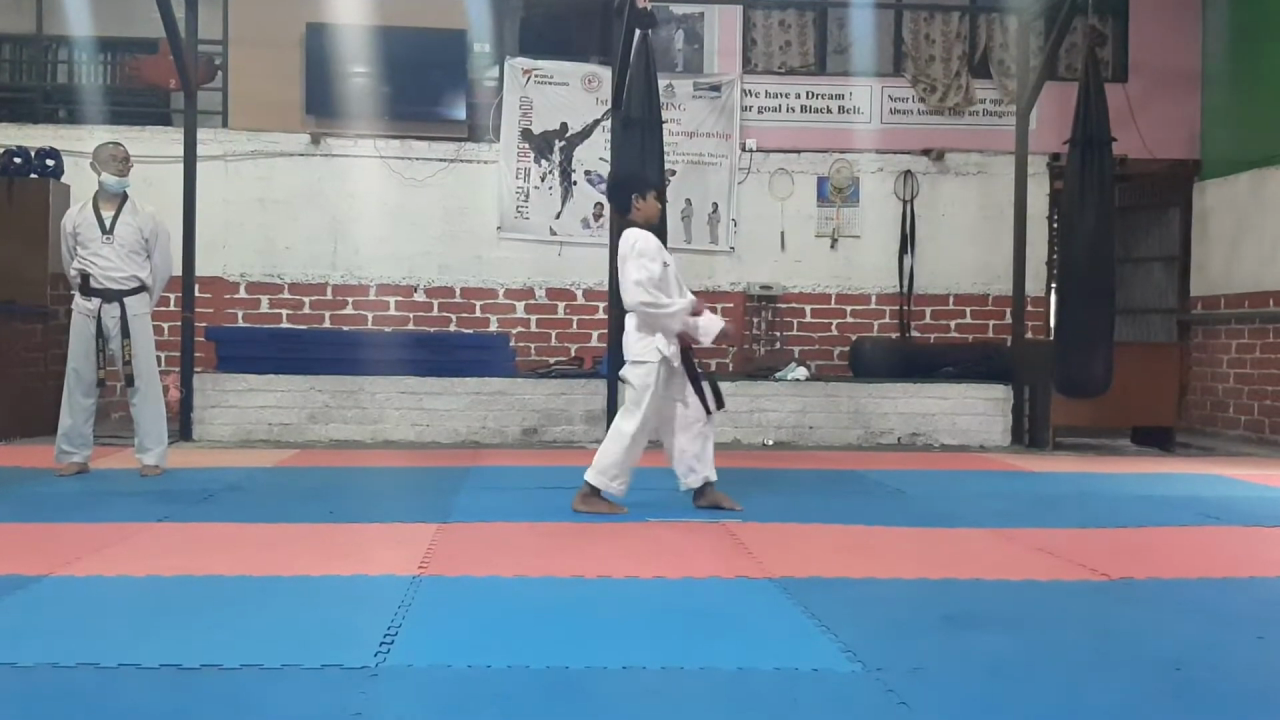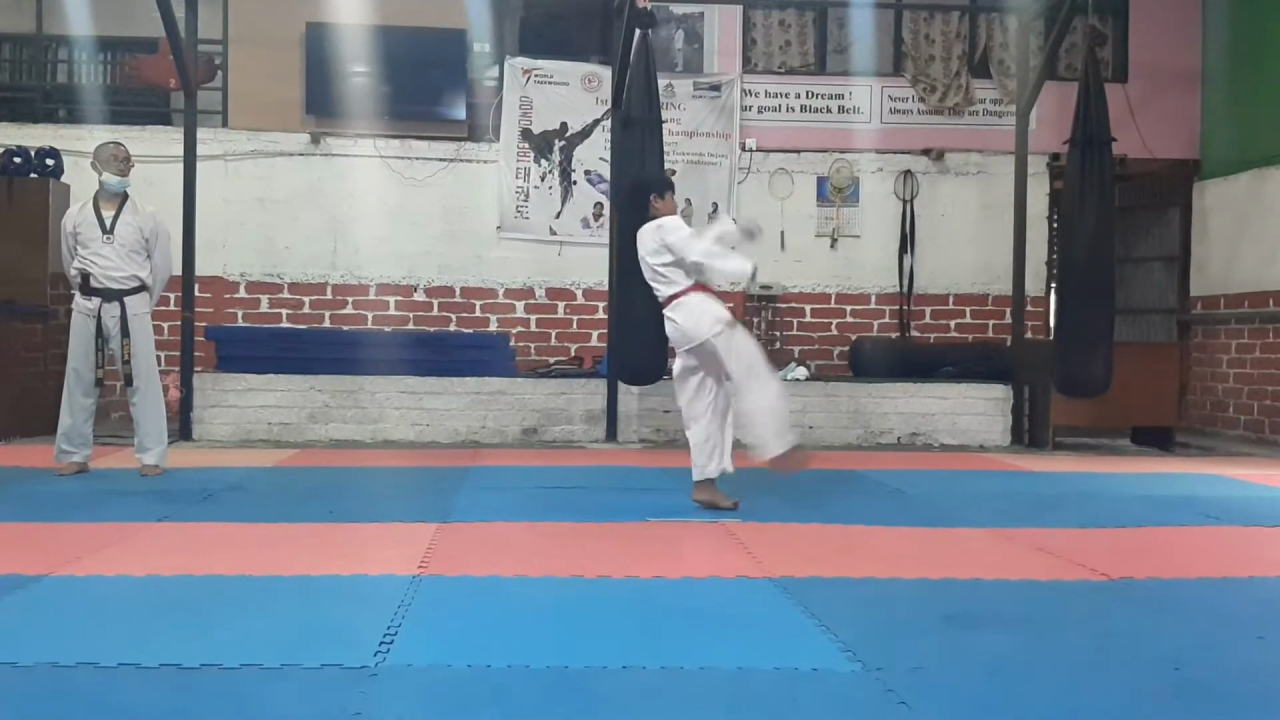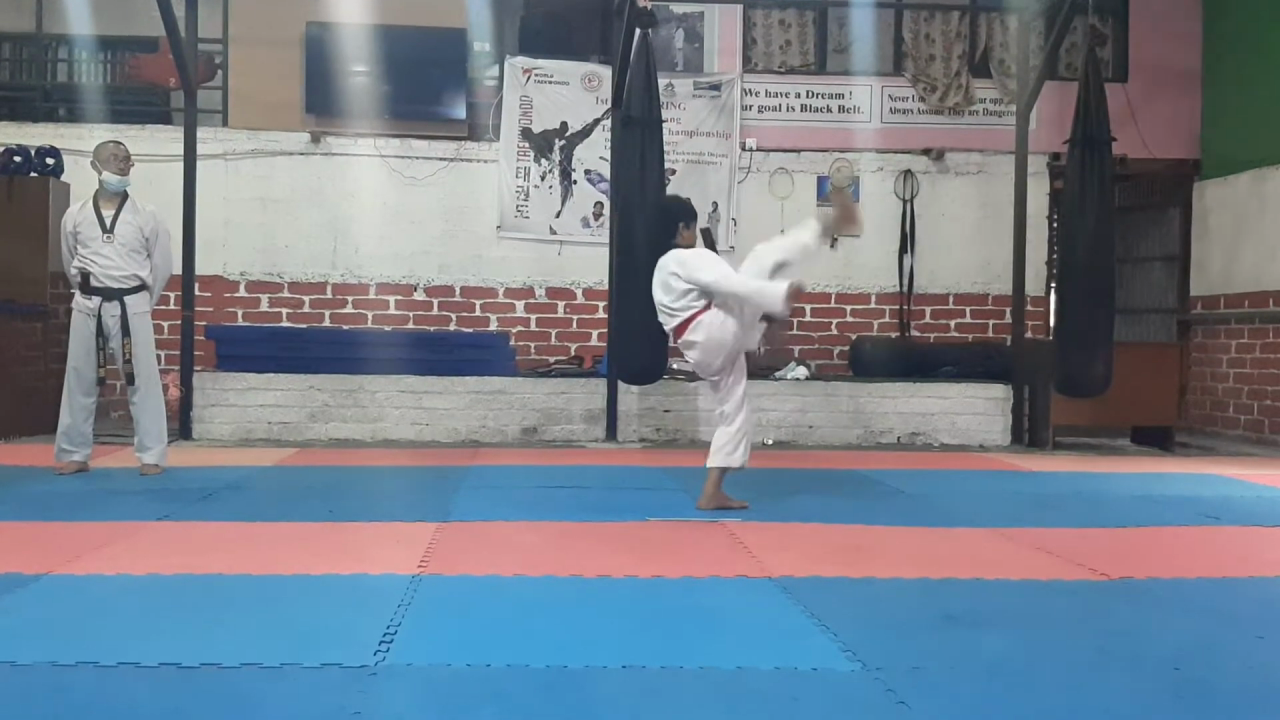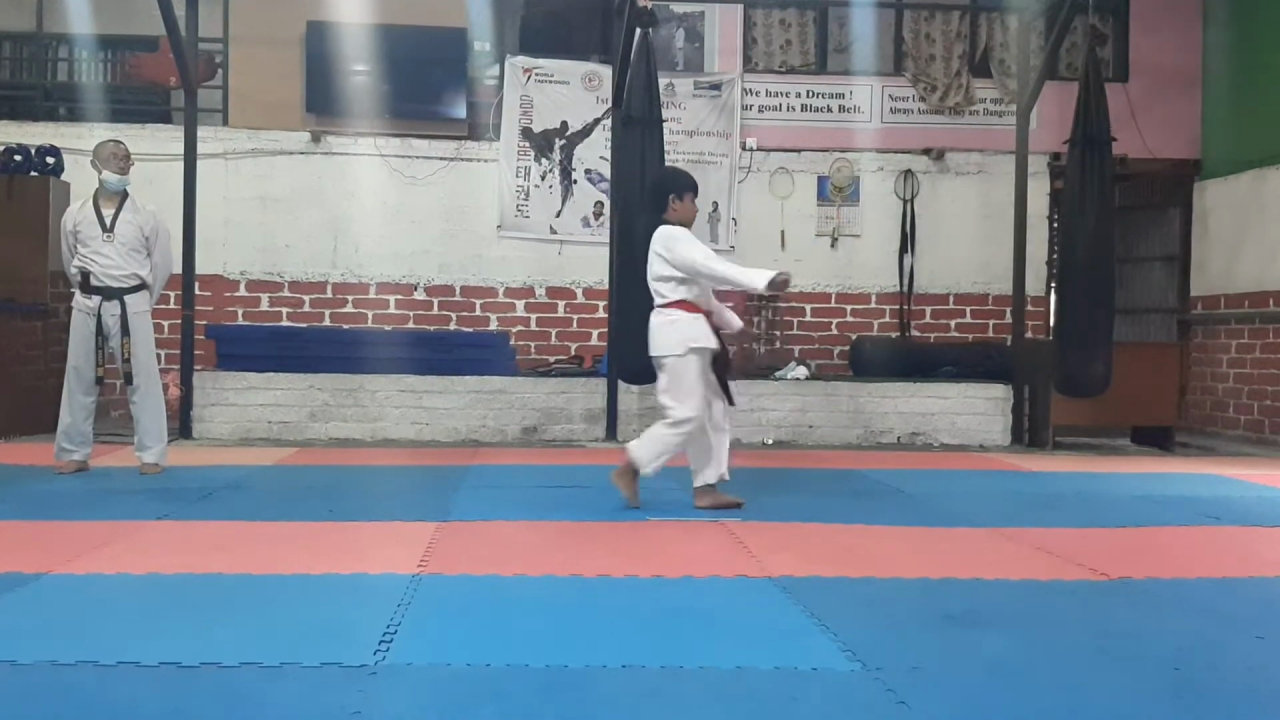
dt=0.4s
person 1, frame 1
left shoulder: (145, 217)
right shoulder: (75, 217)
left elbow: (162, 266)
right elbow: (71, 264)
left wrist: (141, 302)
right wrist: (91, 296)
left hip: (131, 308)
right hip: (88, 309)
left knee: (143, 382)
right knee: (80, 382)
left ankle: (152, 456)
right ankle: (74, 455)
person 1, frame 2
left shoulder: (146, 217)
right shoulder: (75, 216)
left elbow: (162, 266)
right elbow: (71, 264)
left wrist: (141, 301)
right wrist: (91, 295)
left hip: (131, 308)
right hip: (88, 309)
left knee: (143, 381)
right knee: (80, 382)
left ankle: (152, 456)
right ankle: (74, 454)
person 1, frame 3
left shoulder: (146, 216)
right shoulder: (75, 215)
left elbow: (162, 265)
right elbow: (71, 263)
left wrist: (142, 301)
right wrist: (91, 295)
left hip: (131, 307)
right hip: (88, 307)
left knee: (143, 380)
right knee: (80, 381)
left ankle: (151, 455)
right ankle: (74, 454)
person 1, frame 4
left shoulder: (146, 215)
right shoulder: (76, 215)
left elbow: (162, 264)
right elbow: (71, 262)
left wrist: (142, 299)
right wrist: (91, 294)
left hip: (131, 306)
right hip: (88, 306)
left knee: (143, 380)
right knee: (80, 380)
left ankle: (151, 454)
right ankle: (75, 452)
person 2, frame 1
left shoulder: (642, 241)
right shoulder: (641, 242)
left elbow: (673, 294)
right elbow: (640, 298)
left wrist: (706, 325)
right wrist: (686, 310)
left hip: (662, 343)
right hip: (650, 342)
left knee: (691, 414)
right knee: (637, 420)
left ankle: (703, 488)
right ankle: (589, 493)
person 2, frame 2
left shoulder: (646, 235)
right shoulder: (669, 226)
left elbow: (699, 244)
right elbow: (703, 255)
left wrist: (735, 230)
right wrist: (745, 270)
left hip: (680, 324)
right hip: (701, 313)
left knee: (704, 406)
right knee: (755, 380)
left ankle: (705, 484)
right ankle: (778, 450)
person 2, frame 3
left shoulder: (663, 269)
right shoulder: (689, 258)
right elbow: (730, 285)
right wrist: (782, 291)
left hip: (705, 351)
right hip: (721, 327)
left knee: (731, 414)
right knee: (764, 257)
left ankle: (712, 492)
right ankle: (828, 226)
person 2, frame 4
left shoulder: (673, 239)
right shoulder: (673, 238)
left elbow: (699, 290)
right elbow: (714, 269)
left wrist: (731, 322)
right wrist: (766, 279)
left hip: (686, 333)
right hip: (679, 333)
left knee: (710, 412)
right knee: (685, 415)
left ankle: (707, 488)
right ankle: (630, 466)
